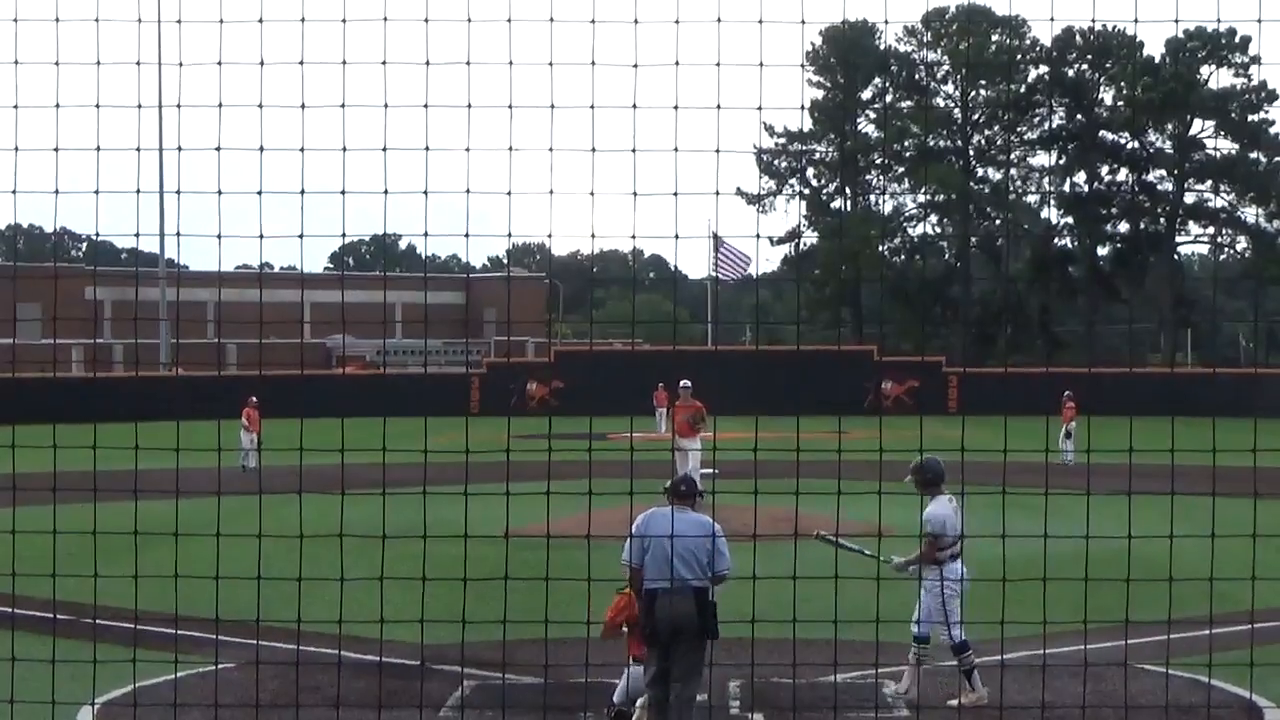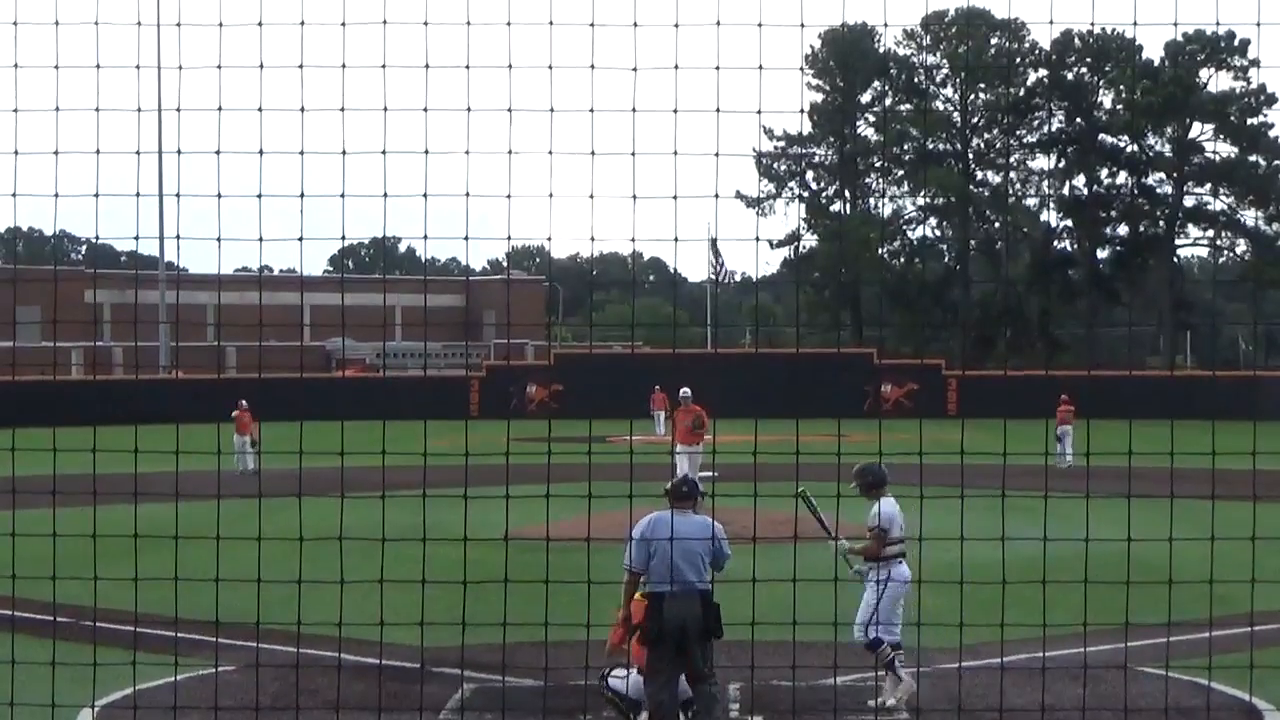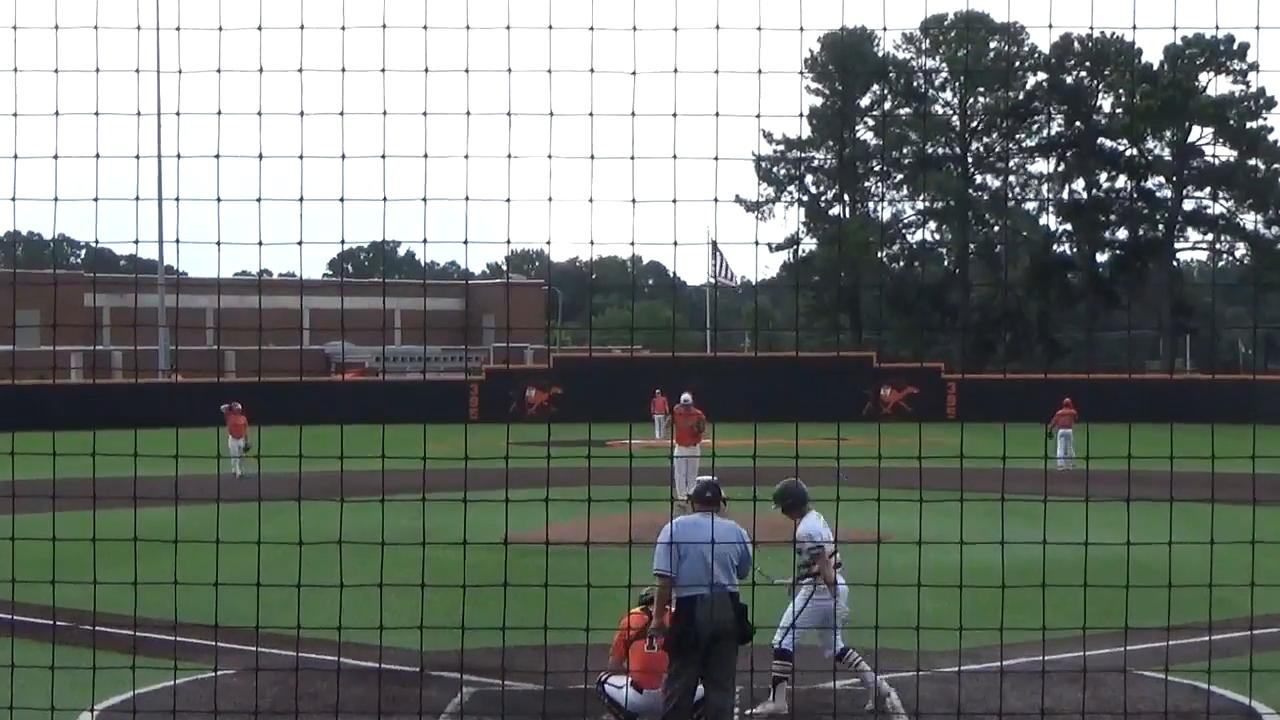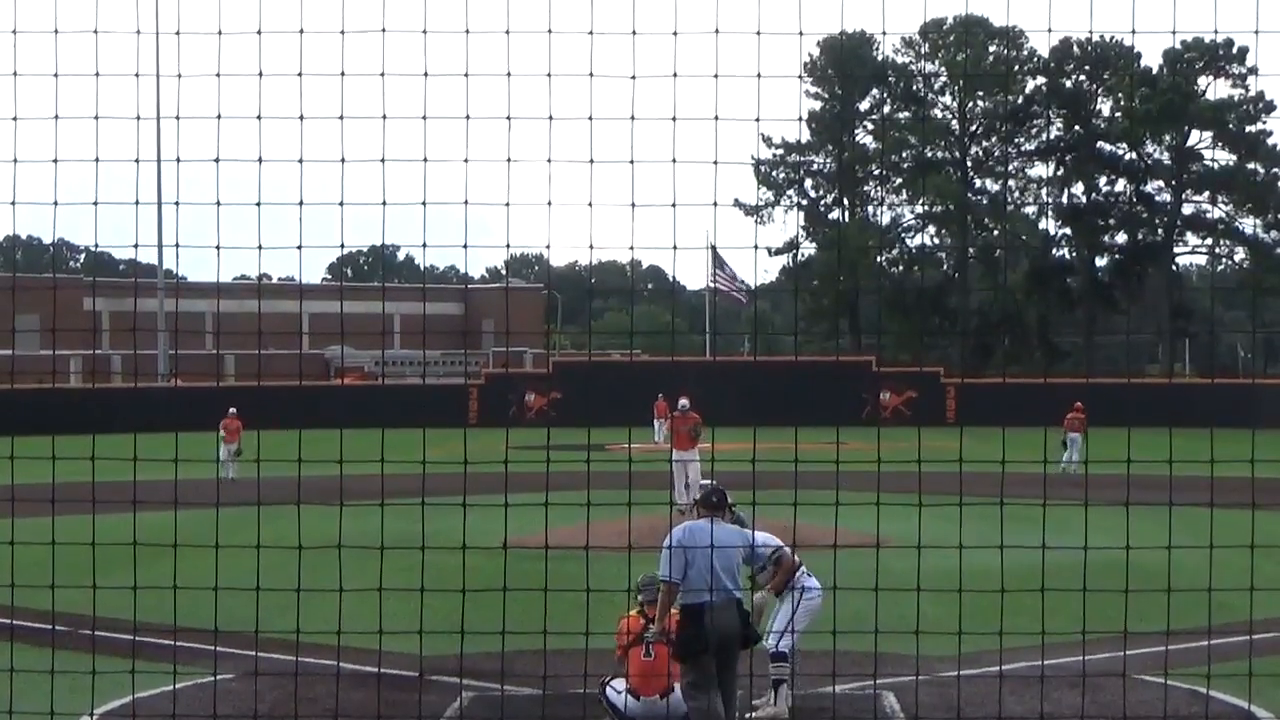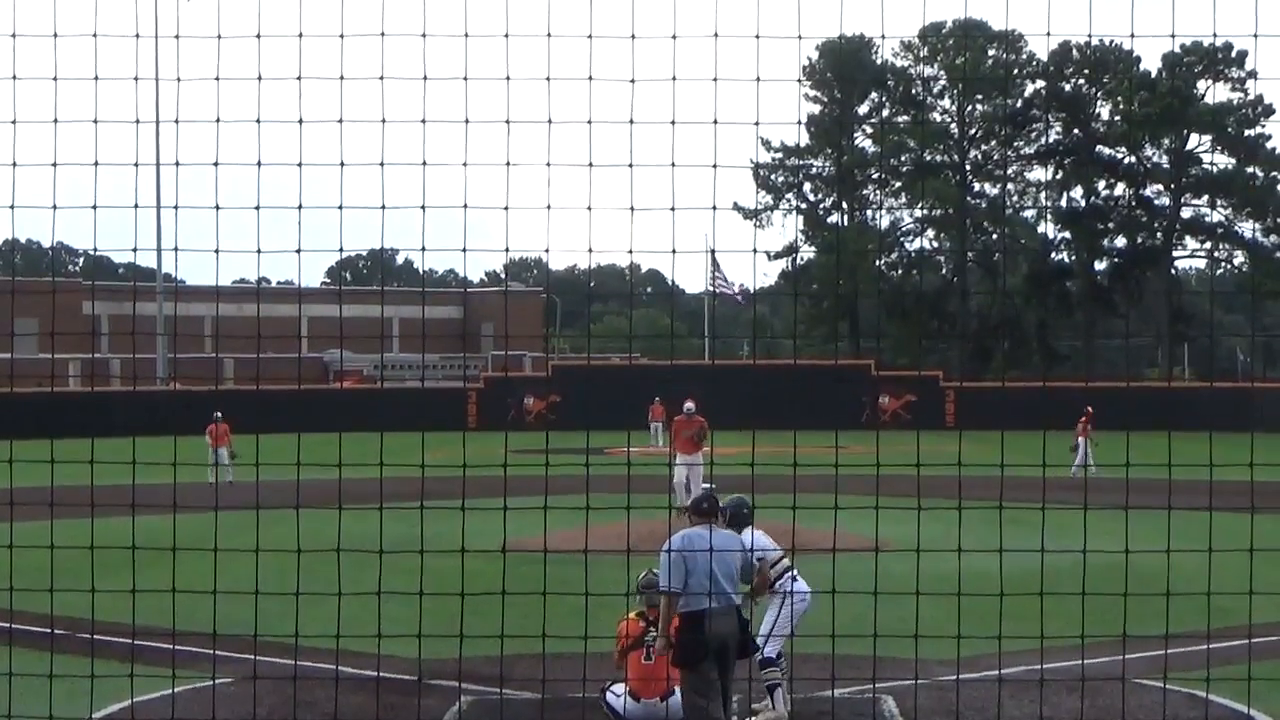
dt=0.5s
person 1, frame 1
left shoulder: (646, 520)
right shoulder: (709, 526)
left elbow: (633, 570)
right elbow: (720, 575)
left wrist: (643, 600)
left hip: (656, 604)
right hip: (694, 605)
left knee: (656, 677)
right knee: (685, 678)
person 1, frame 2
left shoulder: (649, 524)
right shoulder: (711, 527)
left elbow: (633, 573)
right elbow: (719, 565)
left wrist: (626, 608)
left hip: (661, 608)
right hip: (698, 607)
left knee: (660, 677)
right knee: (703, 676)
person 1, frame 3
left shoulder: (675, 528)
right shoulder: (736, 531)
left elbow: (665, 578)
right elbow: (743, 573)
left wrist: (659, 616)
left hip: (690, 612)
right hip: (728, 611)
left knee: (679, 680)
right knee: (722, 683)
person 1, frame 4
left shoulder: (682, 533)
right shoulder: (739, 535)
left elbow: (669, 584)
left wrist: (660, 620)
left hip: (696, 620)
right hip: (732, 617)
left knee: (700, 690)
right knee: (725, 687)
person 1, frame 5
left shoulder: (679, 541)
right shoulder: (736, 540)
left elbow: (671, 594)
right elbow: (762, 580)
left wrist: (663, 634)
left hip: (697, 626)
right hip: (731, 622)
left knee: (703, 698)
right knee: (722, 693)
person 2, frame 1
left shoulder: (933, 512)
right shoulder: (949, 501)
left elbow: (929, 553)
left wrist: (904, 563)
right wrist: (919, 564)
left hip: (941, 576)
right hip: (940, 573)
left knee: (953, 634)
right knee: (920, 627)
left ankle: (975, 691)
right ankle: (909, 685)
person 2, frame 2
left shoulder: (881, 508)
right shoulder: (890, 505)
left elbow: (875, 548)
left wrist: (847, 548)
right wrist: (867, 568)
left hip: (887, 577)
right hip: (894, 574)
left knee: (865, 630)
right knee: (890, 633)
left ankle: (902, 680)
right ankle: (893, 692)
person 2, frame 3
left shoulder: (806, 528)
right shoulder: (815, 519)
left elbow: (824, 565)
left wrist: (836, 600)
right wrist: (797, 580)
left hip: (818, 591)
right hip: (833, 589)
left knee: (783, 641)
right knee: (835, 646)
right ankle: (880, 690)
person 2, frame 4
left shoulder: (760, 542)
right shoulder: (751, 544)
left elbow: (789, 564)
right elbow: (759, 579)
left wrist: (769, 590)
right wrist: (756, 611)
left hip: (803, 590)
right hip: (792, 591)
left knee: (778, 642)
right knee: (773, 639)
left ankle: (778, 705)
right ankle: (780, 694)
person 2, frame 5
left shoulder: (746, 540)
right shoulder: (755, 535)
left elbow: (765, 578)
left hip: (788, 594)
right hip: (798, 591)
left knee: (764, 650)
right knee: (773, 645)
right ankle: (780, 699)
